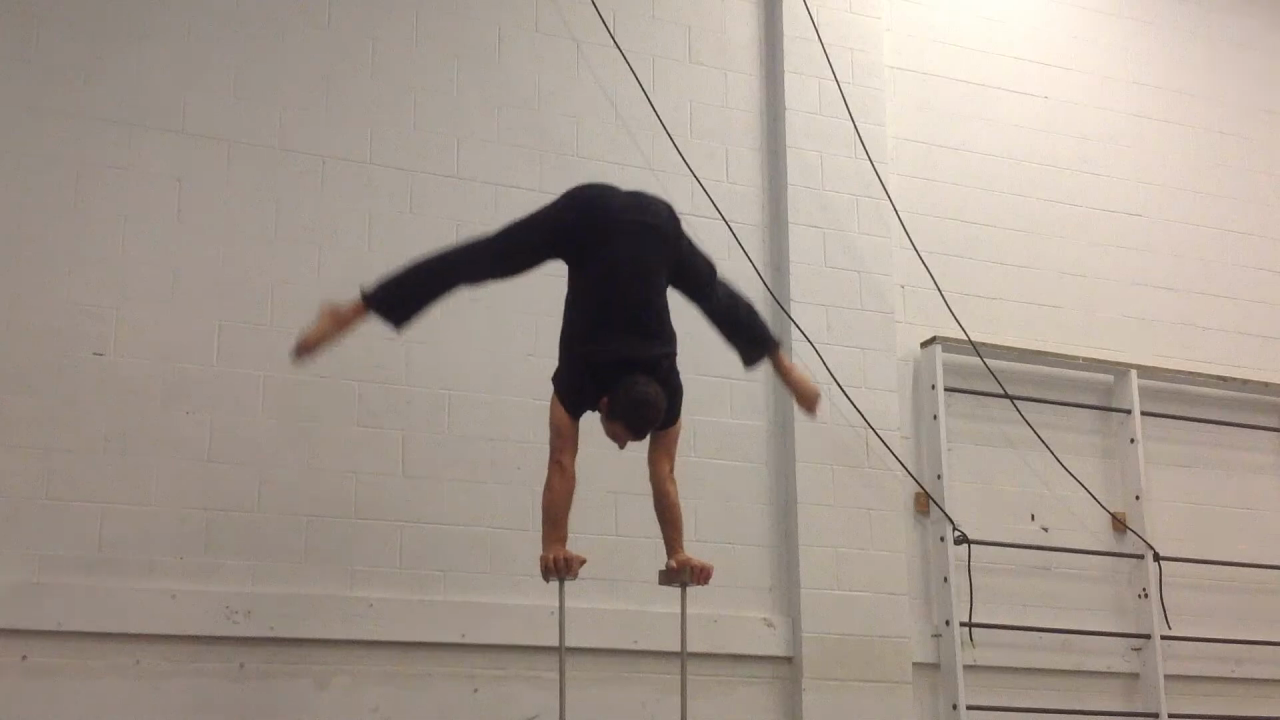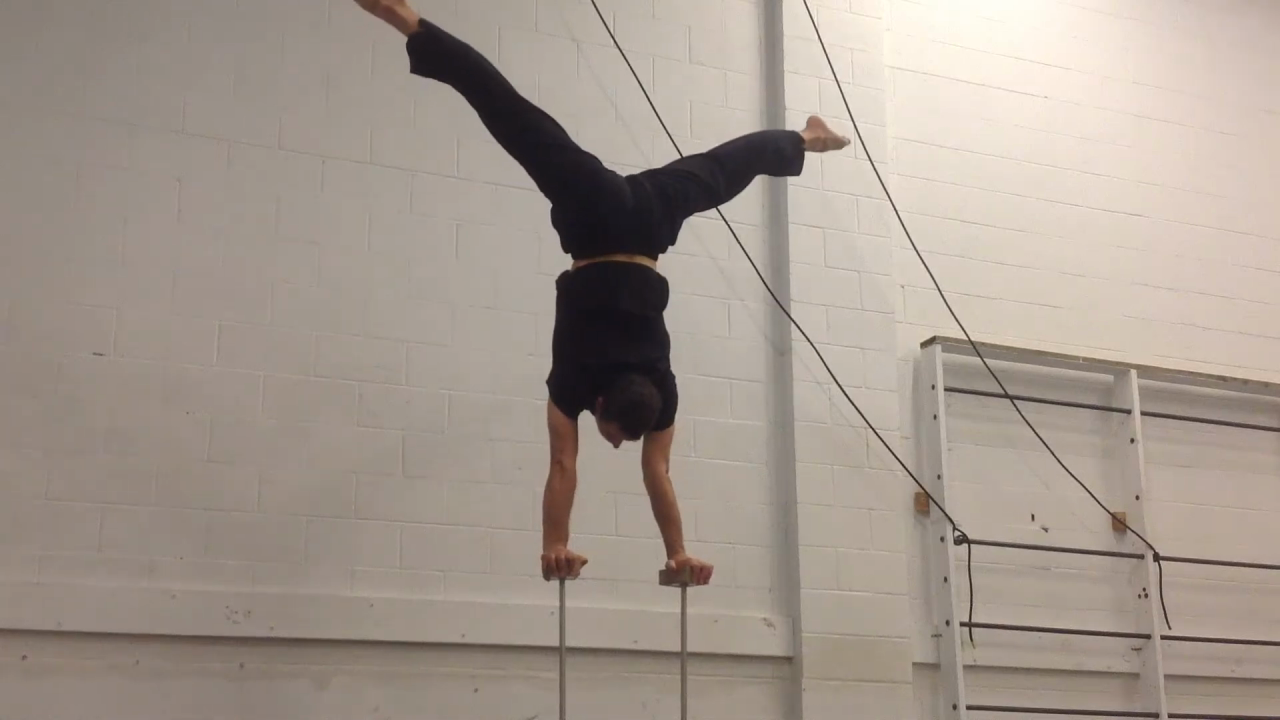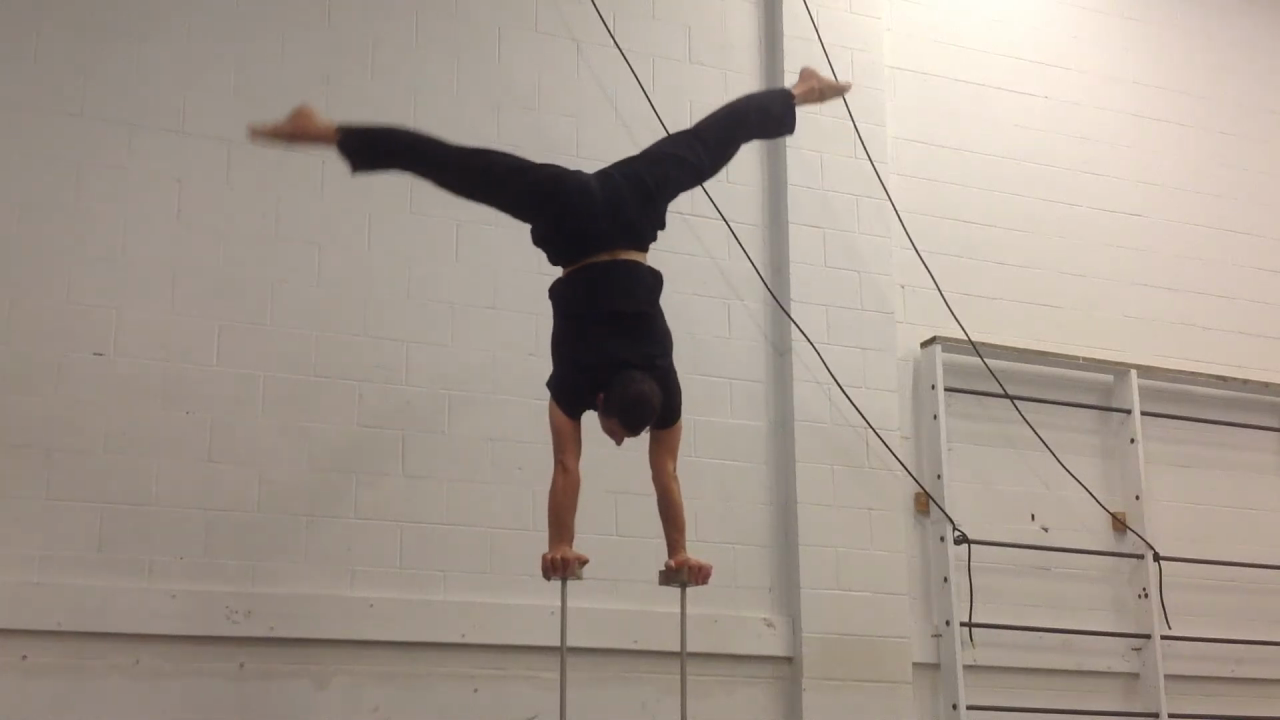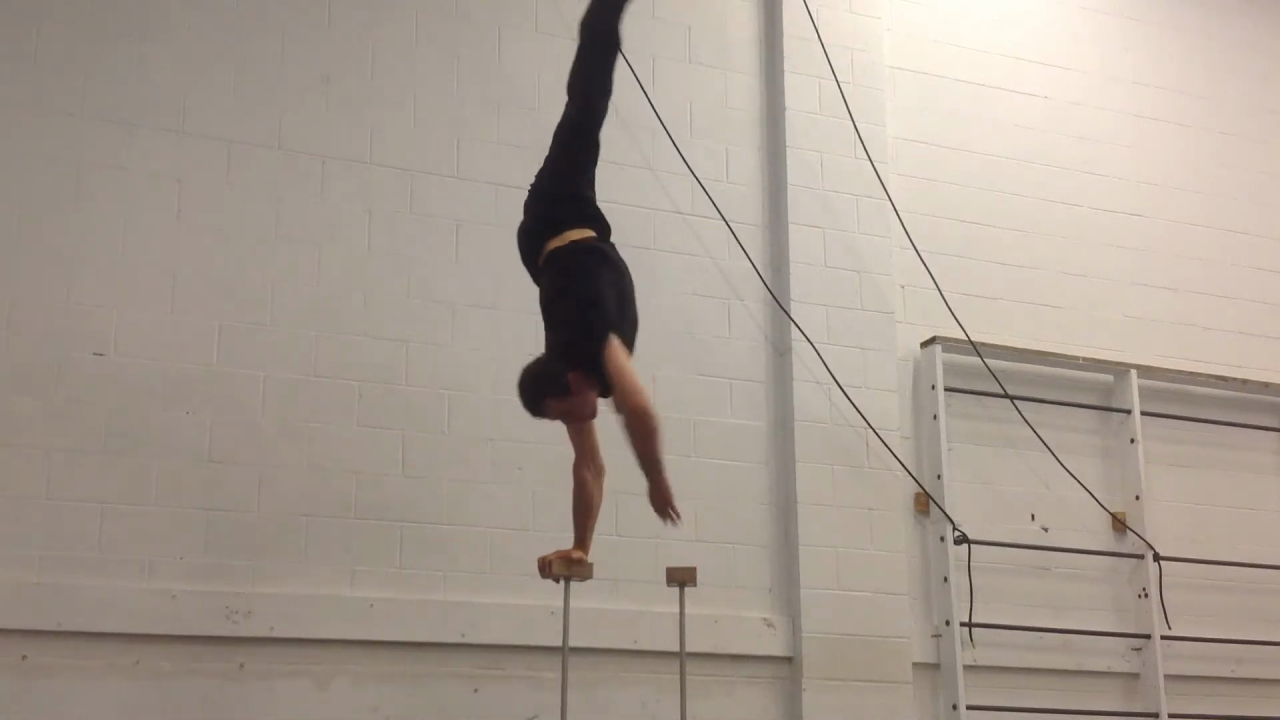
dt=1s
person 1, frame 1
left shoulder: (667, 392)
right shoulder: (575, 383)
left elbow: (663, 474)
right elbow: (562, 466)
left wrist: (678, 552)
right wrist: (554, 545)
left hip: (655, 223)
right hip: (589, 217)
left knee: (716, 295)
right knee: (468, 265)
left ankle: (782, 364)
right ankle: (347, 313)
person 1, frame 2
left shoulder: (660, 390)
right shoulder: (570, 386)
left elbow: (656, 473)
right elbow: (562, 467)
left wrist: (678, 552)
right wrist: (555, 545)
left hip: (645, 218)
right hip: (598, 216)
left knee: (719, 172)
right knee: (520, 121)
left ankle: (803, 139)
person 1, frame 3
left shoulder: (664, 385)
right shoulder: (574, 383)
left elbow: (665, 474)
right elbow: (567, 469)
left wrist: (679, 553)
right wrist: (561, 545)
left hip: (629, 209)
right hip: (579, 215)
left knee: (706, 144)
right knee: (449, 162)
left ankle: (796, 93)
right ankle: (328, 131)
person 1, frame 4
left shoulder: (589, 351)
right shoulder: (570, 366)
left elbow: (639, 412)
right wrist: (580, 548)
left hip: (564, 224)
right hip: (561, 237)
left knee: (584, 111)
